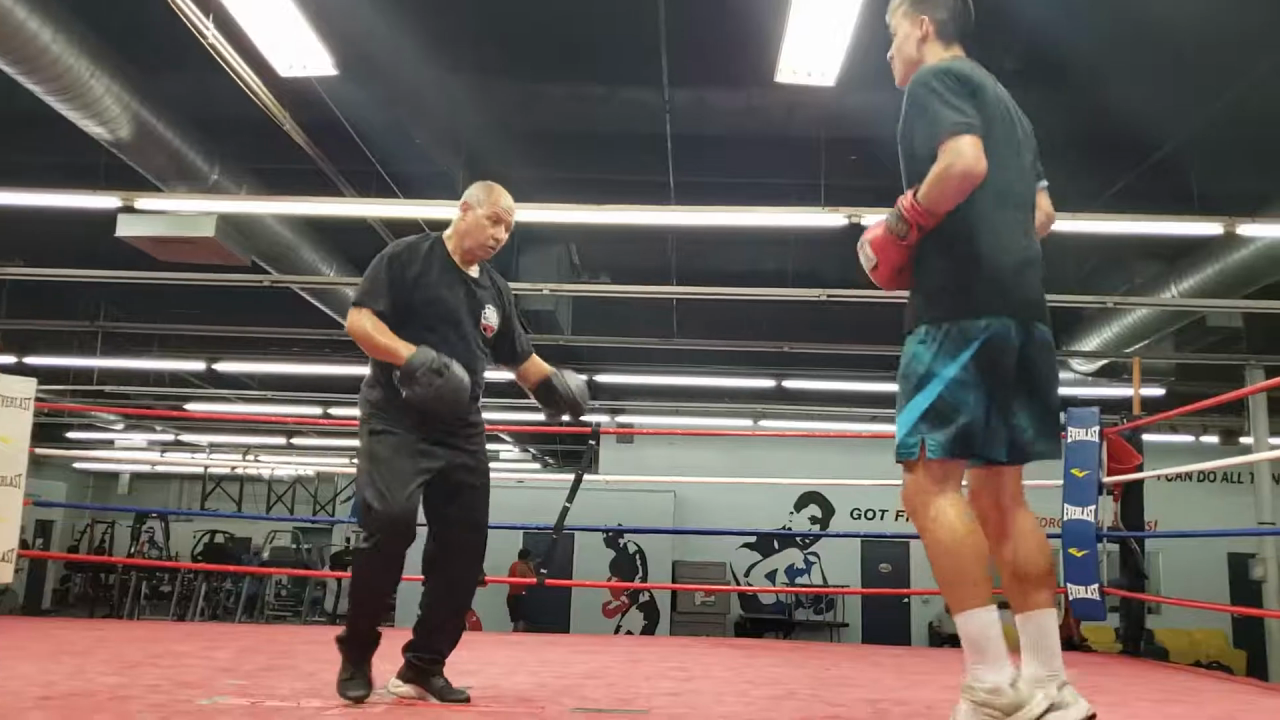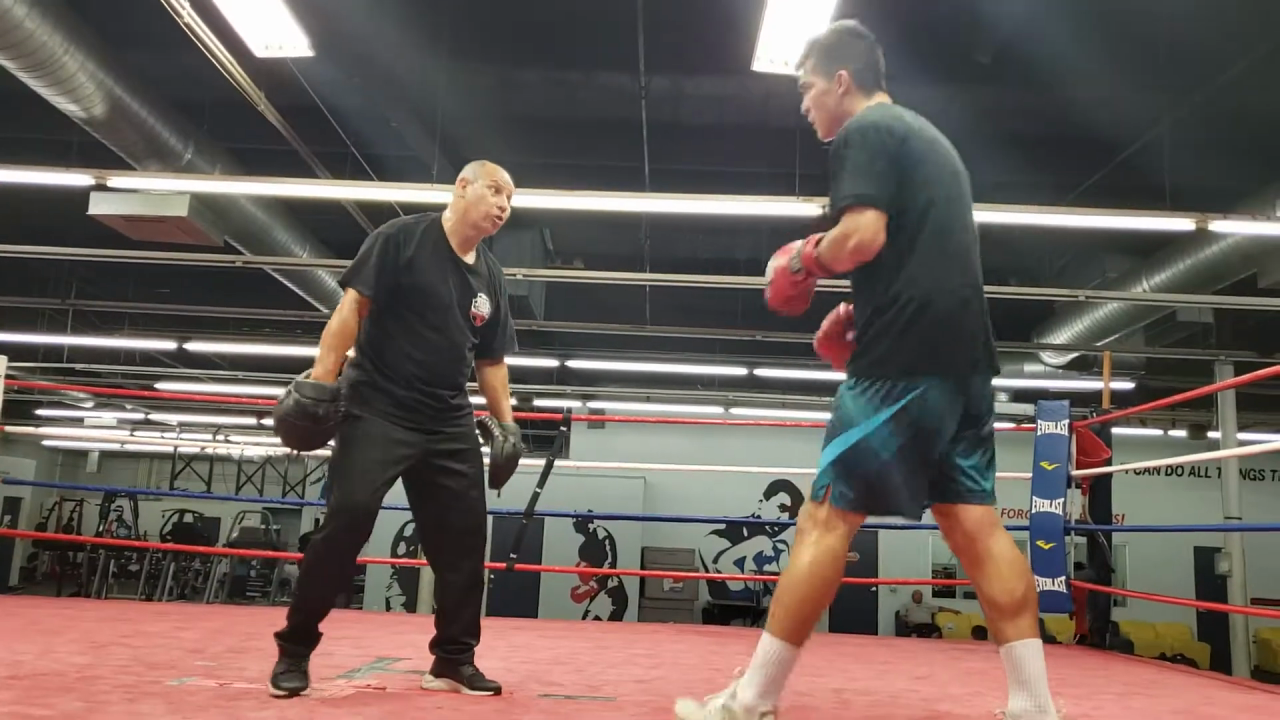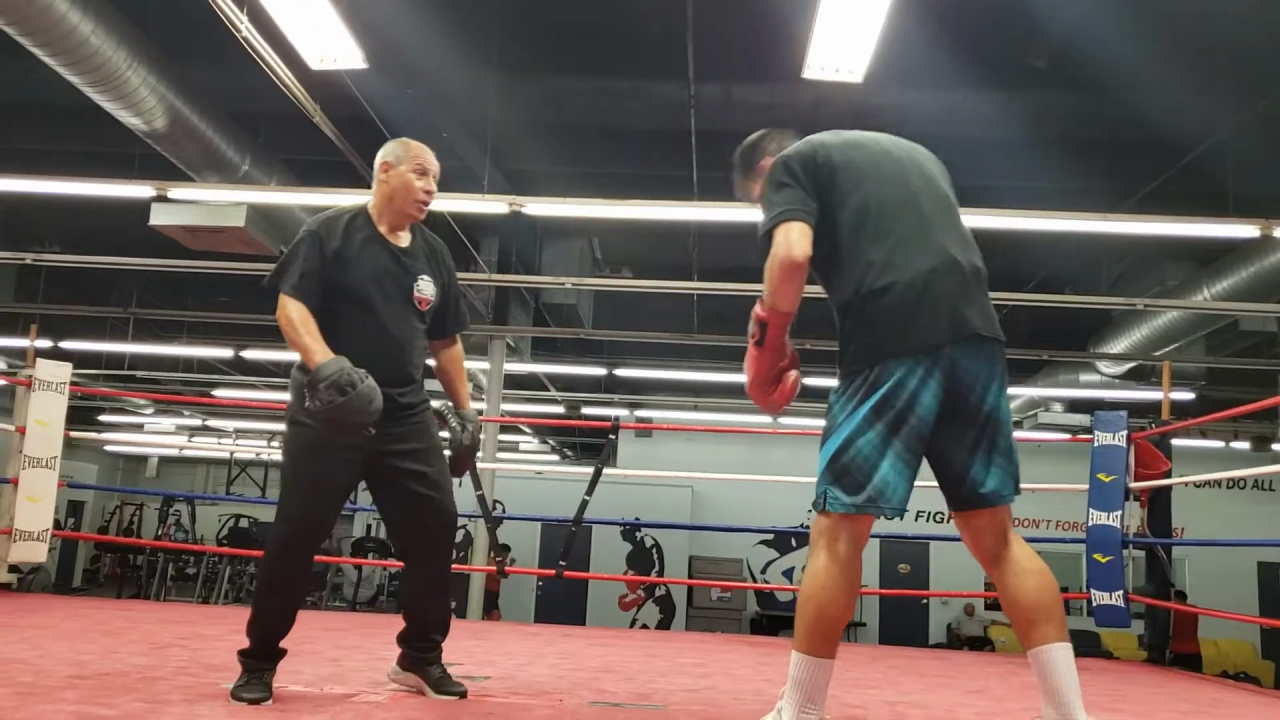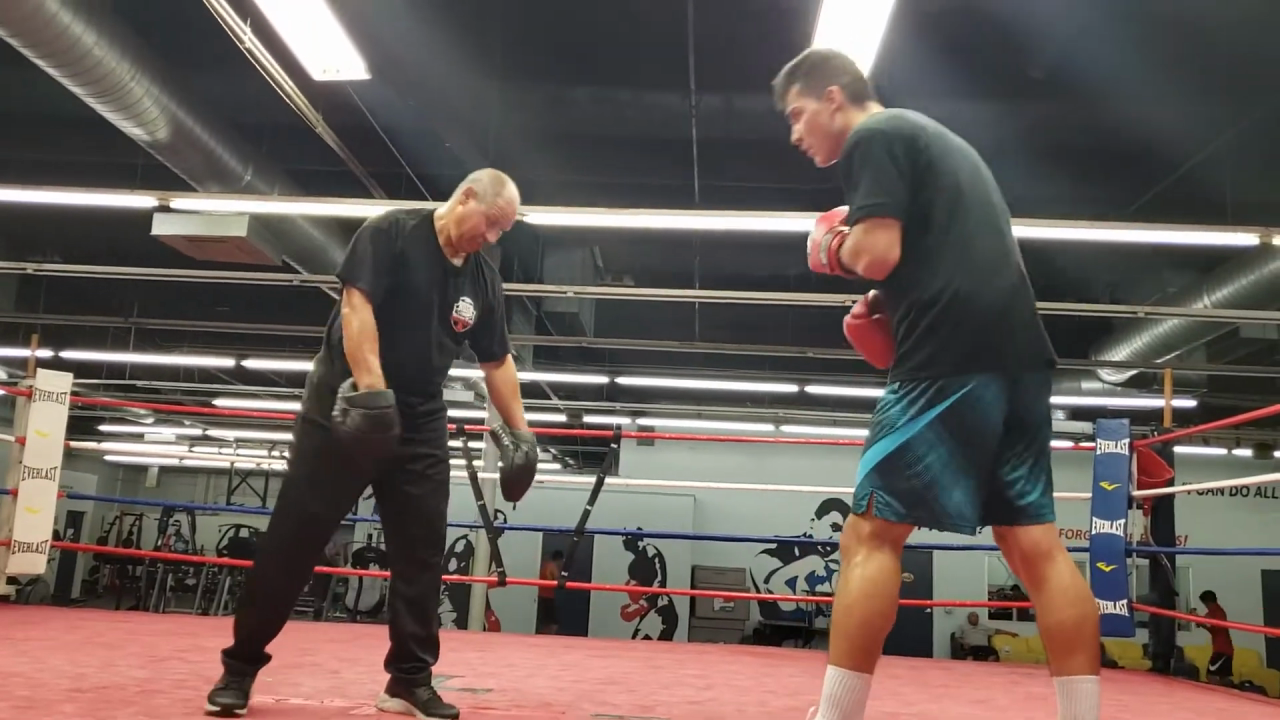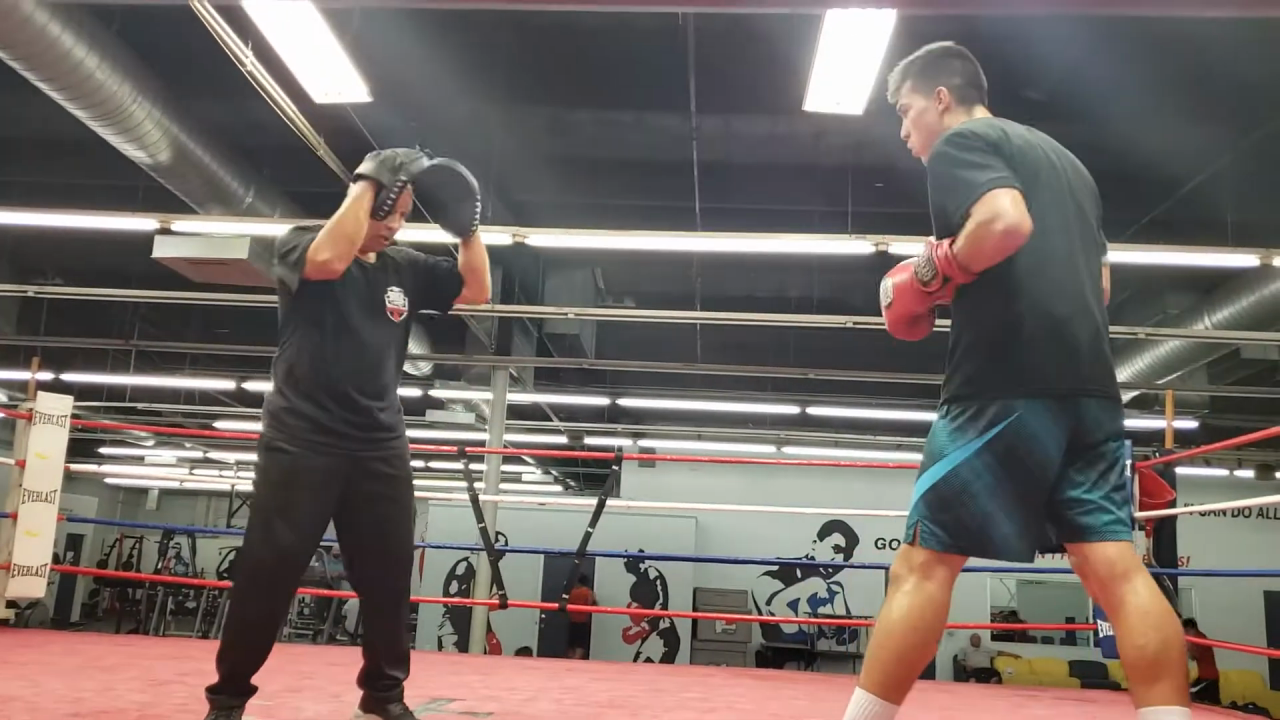
dt=1s
person 1, frame 1
left shoulder: (934, 86)
right shoulder: (1003, 99)
left elbow: (965, 163)
right elbow: (1040, 212)
left wrist: (898, 227)
left hip: (964, 308)
right hip: (1020, 310)
left knee: (930, 482)
right knee: (997, 495)
person 1, frame 2
left shoulder: (864, 135)
right shoulder: (930, 140)
left elbow: (864, 237)
left wrist: (802, 266)
left hip: (901, 361)
right hip: (965, 358)
left knee: (827, 518)
right knee: (975, 527)
person 1, frame 3
left shoulder: (795, 164)
right shoulder: (913, 152)
left elbow: (794, 256)
left wrist: (766, 340)
left hip: (889, 347)
right hip: (973, 336)
left knee: (836, 531)
right knee: (993, 535)
person 1, frame 4
left shoulder: (871, 138)
right shoulder: (933, 137)
left elbow: (876, 254)
left wrist: (833, 248)
right wrist: (892, 304)
left hip: (952, 361)
right hip: (1018, 354)
left knee: (873, 533)
right knee: (1034, 544)
person 1, frame 5
left shoulder: (964, 142)
right shoulder: (1066, 161)
left elbow: (1005, 225)
left wrist: (937, 271)
left hip: (1003, 385)
right hip: (1088, 385)
left knee: (923, 564)
right knee: (1115, 570)
person 2, frame 1
left shoulder: (493, 286)
right shoulder: (406, 257)
left elbow: (518, 355)
right elbow: (359, 319)
left wrist: (550, 380)
right wrist: (412, 357)
left hip: (460, 433)
right hip: (395, 421)
left knee: (461, 549)
right knee: (389, 522)
left ankle: (421, 667)
right ankle: (357, 649)
person 2, frame 2
left shoulder: (490, 275)
right shoulder: (401, 238)
left elbow: (491, 357)
right elbow: (353, 304)
left wrist: (504, 420)
right wrist: (322, 376)
left hip: (448, 421)
right hip: (377, 409)
left knee: (464, 535)
right knee: (348, 519)
left ankle: (453, 658)
right ankle: (295, 646)
person 2, frame 3
left shoulder: (434, 255)
right shoulder: (329, 233)
left elbow: (446, 339)
right elbow: (290, 305)
left wrist: (464, 409)
right wrist: (326, 365)
left hip: (406, 414)
right hip: (329, 411)
left knee: (435, 527)
right knee: (297, 534)
left ankle: (421, 656)
right ankle: (259, 660)
person 2, frame 4
left shoulder: (483, 279)
right shoulder: (389, 234)
left elbow: (498, 360)
right elbow: (356, 307)
left wrist: (519, 433)
right wrist: (371, 389)
left hip: (417, 425)
right hip: (345, 413)
left knee: (423, 551)
right knee: (293, 539)
right ankle: (240, 665)
person 2, frame 5
left shoulder: (406, 268)
right shoulder: (300, 243)
left elbow: (476, 290)
right elbow: (329, 260)
left wrist: (465, 223)
right wrist: (368, 182)
left hip: (379, 443)
right hip: (301, 436)
left knee: (388, 572)
right knee: (268, 567)
